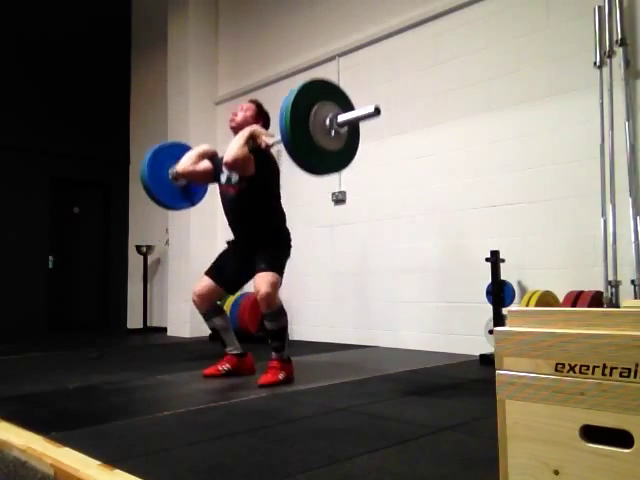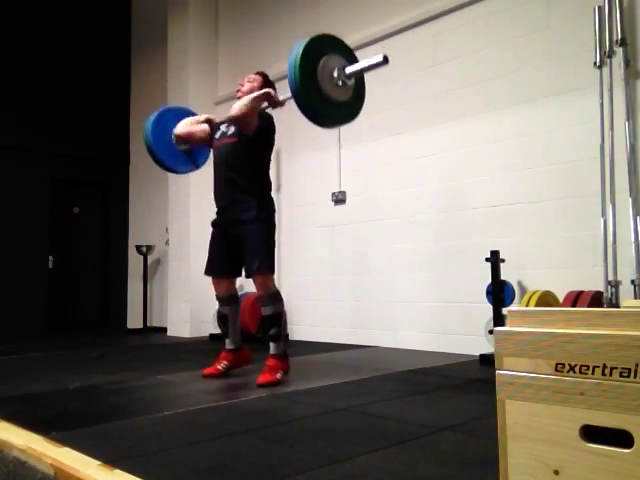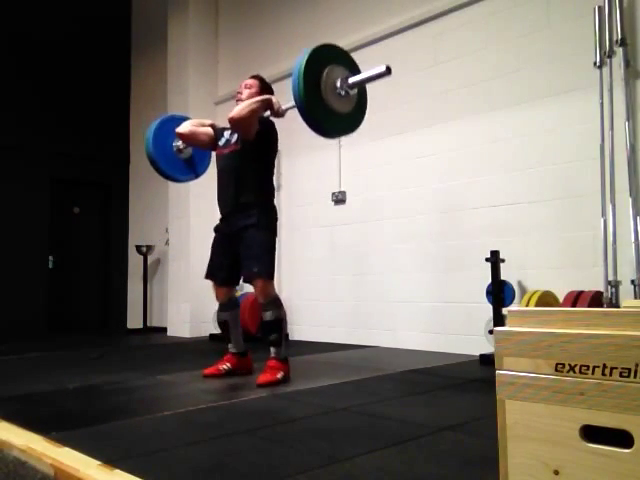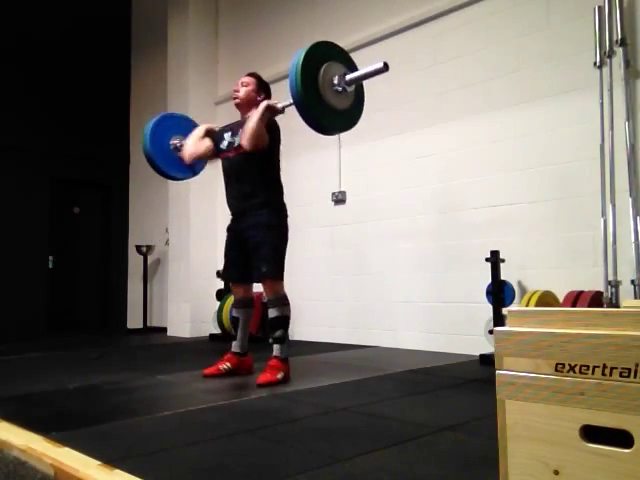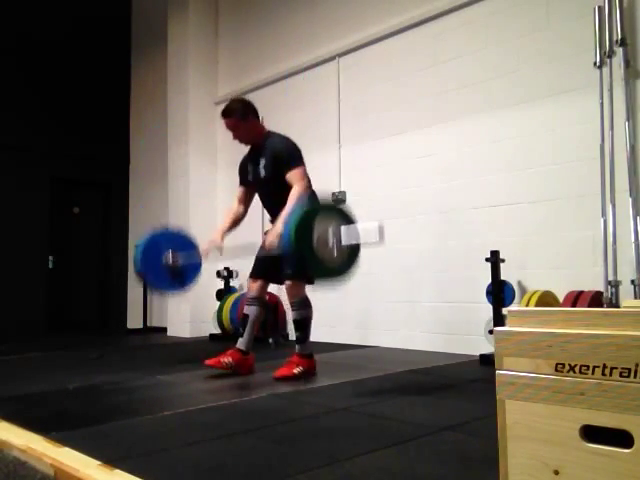
dt=0.4s
person 1, frame 1
left shoulder: (260, 155)
right shoulder: (221, 161)
left elbow: (235, 160)
right elbow: (182, 171)
left wrist: (248, 134)
right wrist: (203, 151)
left hip: (271, 242)
right hip: (241, 243)
left knee: (265, 292)
right knee: (202, 294)
left ankle: (281, 362)
right ankle: (237, 356)
person 1, frame 2
left shoulder: (260, 121)
right shoulder: (221, 127)
left elbow: (237, 114)
right elbow: (181, 133)
left wrist: (264, 97)
right wrist: (206, 119)
left hip: (254, 213)
right hip: (225, 214)
left knee: (262, 282)
right knee: (222, 284)
left ankle: (278, 358)
right ankle: (234, 350)
person 1, frame 3
left shoulder: (262, 127)
right shoulder: (224, 133)
left elbow: (237, 117)
right elbow: (183, 132)
left wrist: (266, 104)
right wrist: (210, 124)
left hip: (256, 220)
right hip: (228, 222)
left knee: (262, 286)
right knee: (223, 291)
left ankle: (278, 360)
right ankle: (238, 355)
person 1, frame 4
left shoulder: (265, 124)
right shoulder: (225, 133)
left elbow: (249, 143)
right elbow: (189, 155)
left wrist: (263, 108)
right wrist: (203, 129)
left hip: (267, 219)
right hip: (239, 222)
left knee: (271, 285)
right knee: (240, 288)
left ankle: (279, 361)
right ankle: (238, 355)
person 1, frame 5
left shoulder: (280, 146)
right shoulder: (248, 161)
left elbow: (300, 186)
right elbow: (240, 204)
left wrist: (282, 223)
right wrist: (218, 235)
right hip: (277, 230)
left knee: (293, 284)
right knee: (255, 285)
left ankle: (304, 356)
right ankle: (240, 354)
